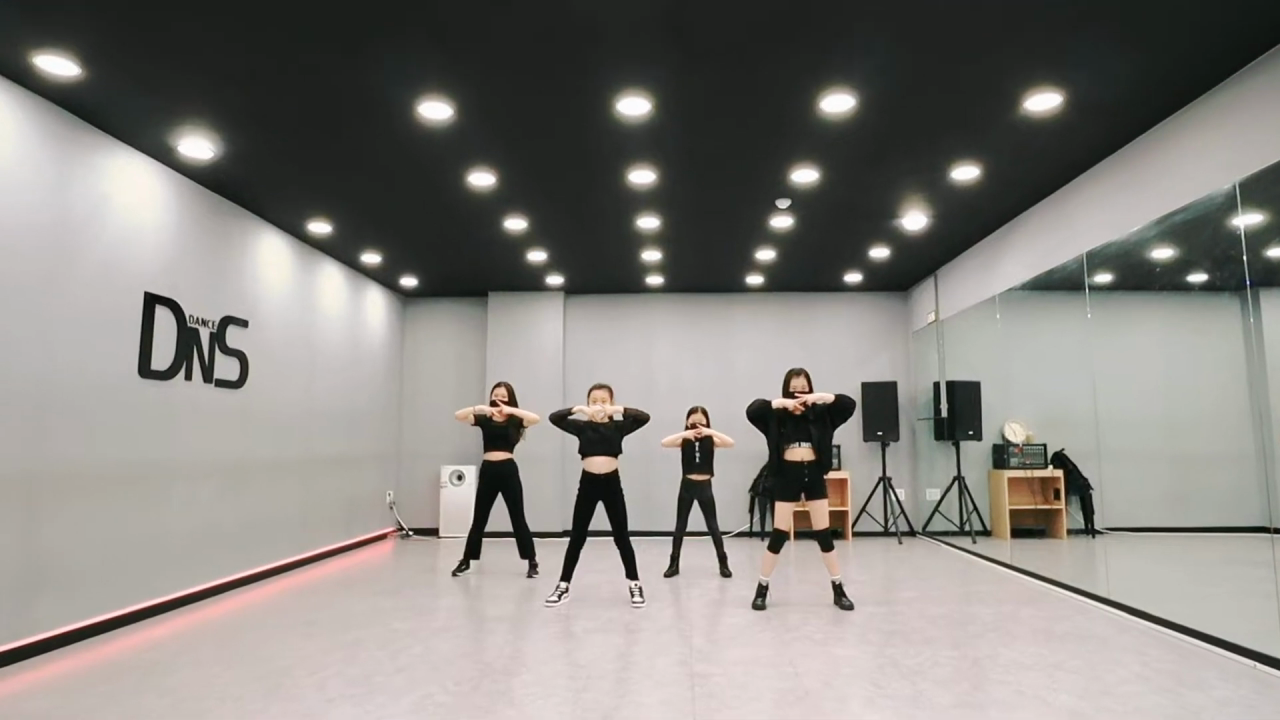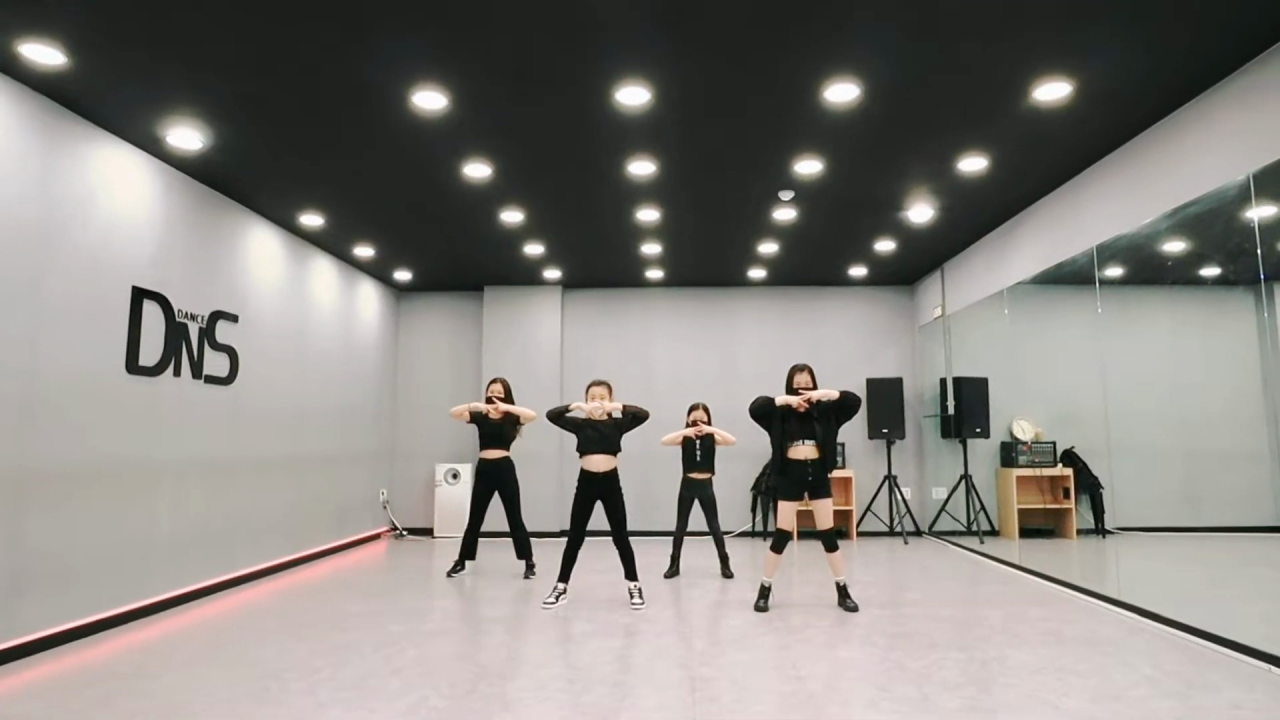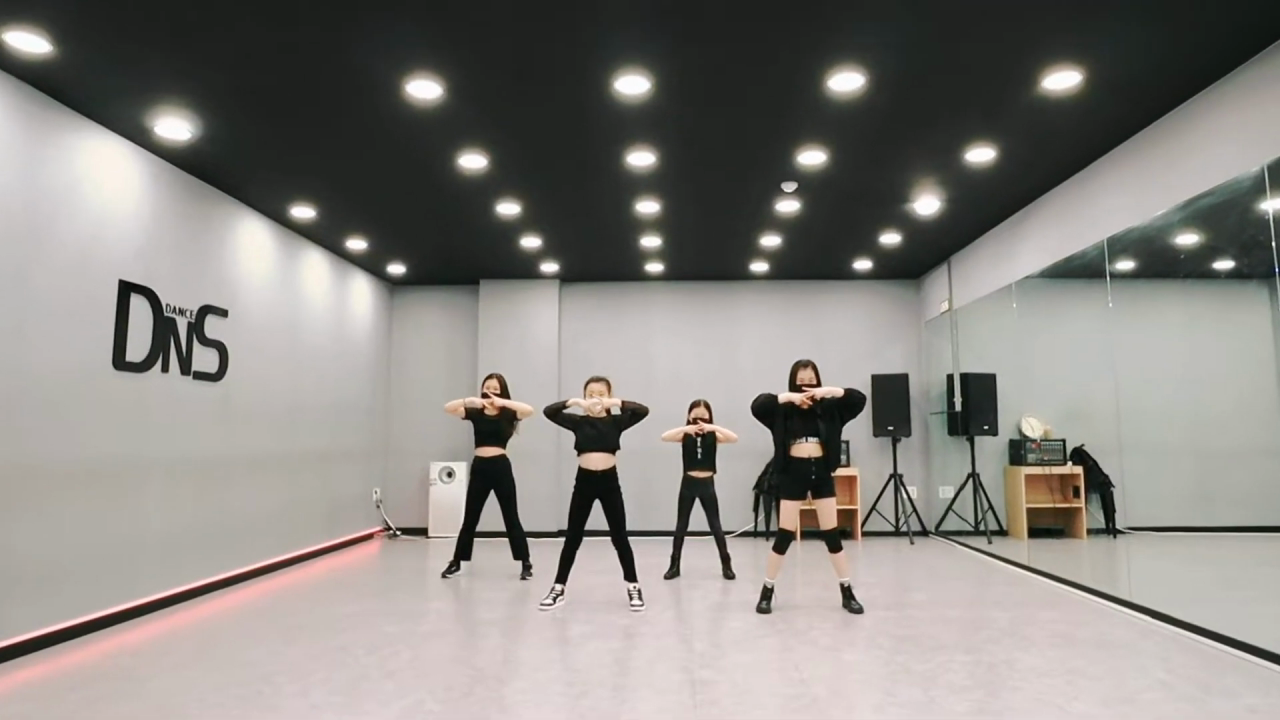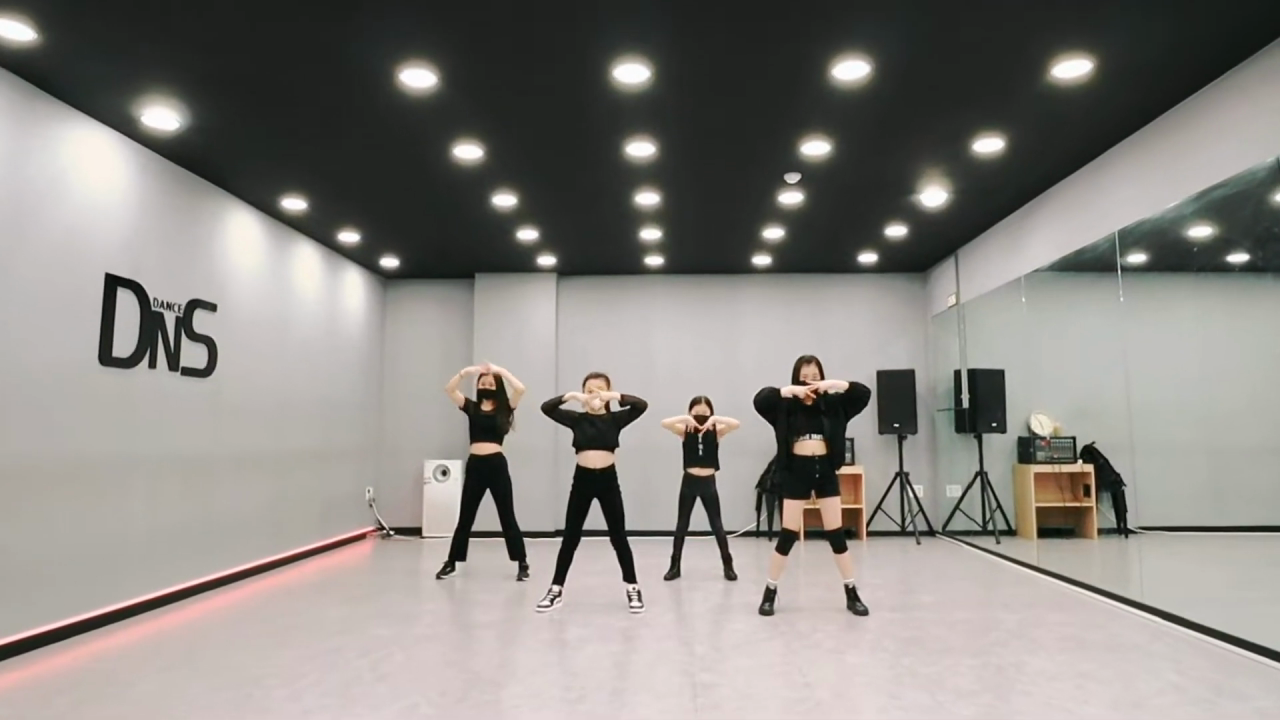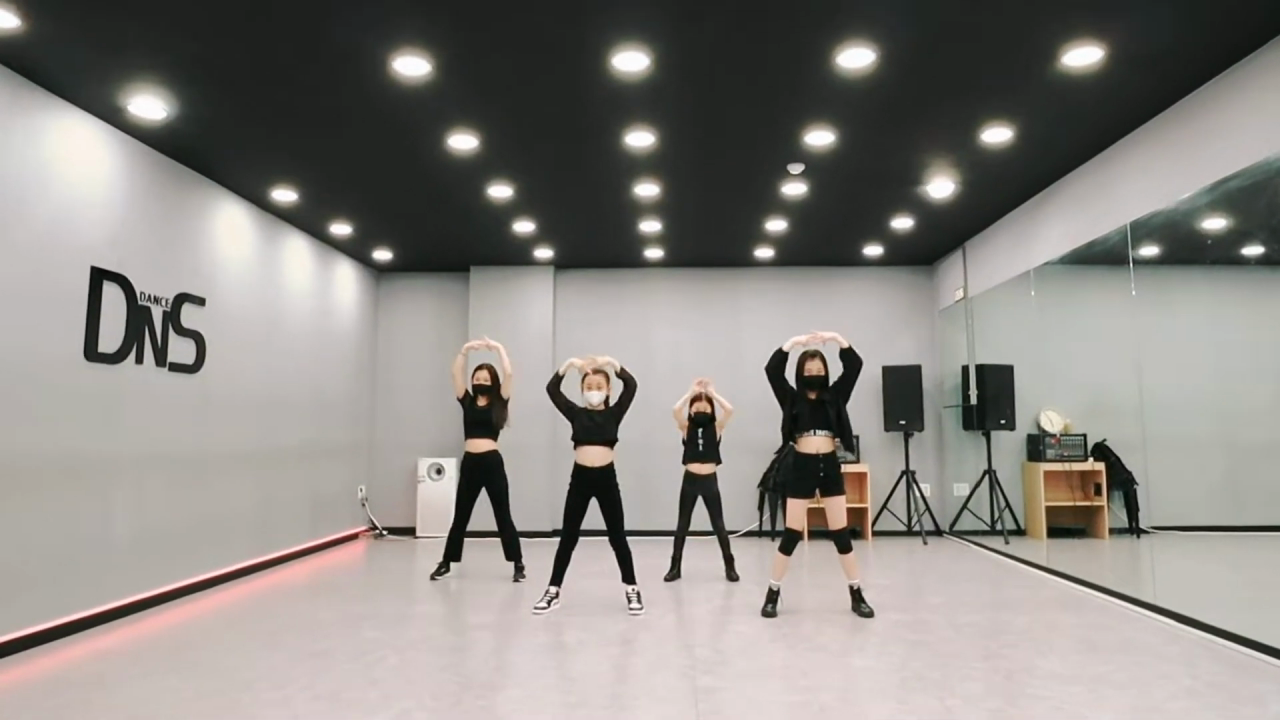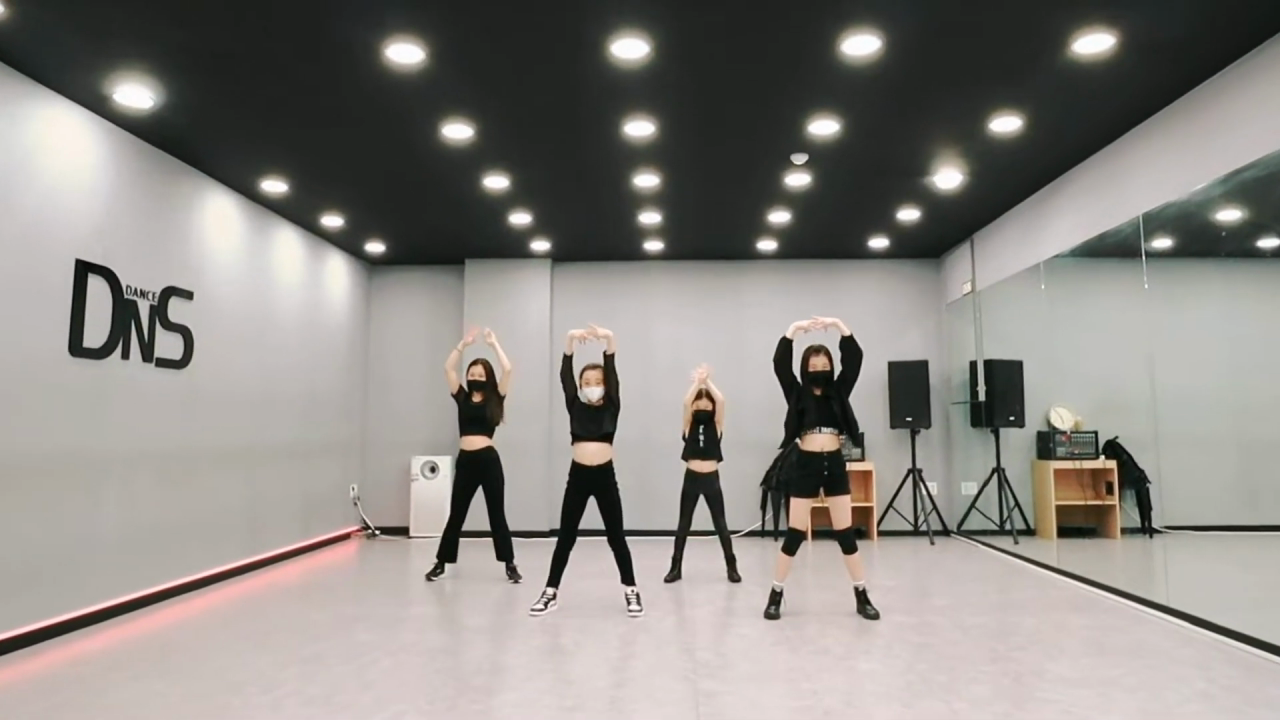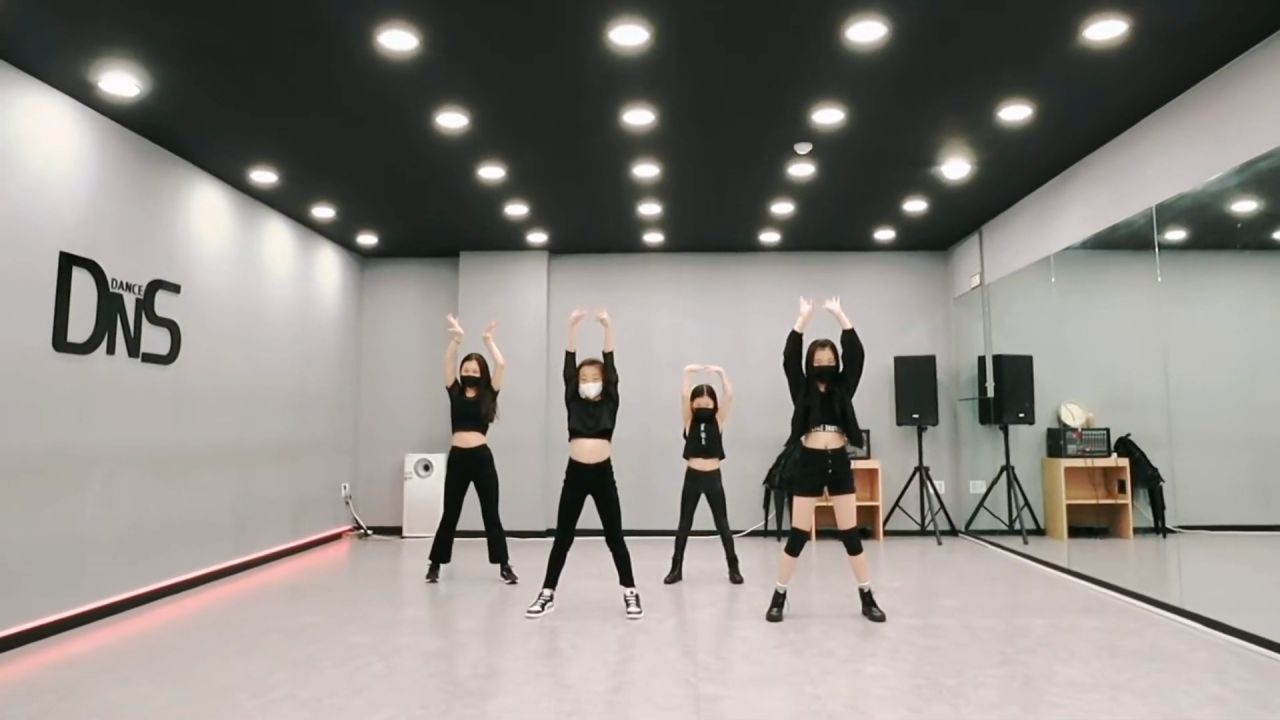
dt=0.2s
person 1, frame 1
left shoulder: (820, 412)
right shoulder: (777, 415)
left elbow: (849, 404)
right elbow: (752, 410)
left wrist: (822, 397)
right wrist: (780, 402)
left hip: (814, 474)
right hip: (787, 475)
left knee: (824, 534)
right knee: (779, 535)
left ankle: (838, 590)
right ankle: (762, 589)
person 1, frame 2
left shoulder: (824, 410)
right shoulder: (781, 412)
left elbow: (855, 401)
right elbow: (755, 408)
left wrist: (826, 393)
right wrist: (784, 400)
left hip: (818, 473)
right hip: (791, 474)
left knee: (828, 534)
right knee: (782, 535)
left ankle: (843, 592)
right ankle: (764, 590)
person 1, frame 3
left shoulder: (828, 407)
right shoulder: (784, 409)
left elbow: (859, 399)
right elbow: (757, 406)
left wrist: (830, 391)
right wrist: (787, 397)
left hip: (821, 471)
right hip: (793, 472)
left knee: (832, 535)
right knee: (784, 535)
left ankle: (847, 593)
right ankle: (767, 592)
person 1, frame 4
left shoulder: (832, 404)
right shoulder: (787, 406)
left elbow: (863, 394)
right elbow: (759, 401)
left wrist: (835, 383)
right wrist: (790, 390)
left hip: (825, 470)
right hip: (797, 470)
left knee: (836, 534)
right knee: (788, 535)
left ankle: (852, 594)
right ankle: (770, 593)
person 1, frame 5
left shoulder: (834, 397)
right shoulder: (792, 399)
left elbow: (854, 366)
right elbow: (772, 371)
left wrist: (837, 339)
right wrist: (792, 343)
left hip: (830, 467)
right hip: (801, 468)
left knee: (841, 535)
right knee: (791, 534)
left ankle: (857, 595)
right ankle: (772, 594)
person 1, frame 6
left shoulder: (839, 392)
right shoulder: (797, 394)
left elbow: (854, 359)
right elbow: (781, 363)
left wrist: (838, 324)
right wrist: (795, 328)
left hip: (835, 465)
right hip: (806, 466)
left knee: (846, 535)
right knee: (794, 534)
left ankle: (862, 596)
right ankle: (776, 595)
person 1, frame 7
left shoulder: (844, 389)
right shoulder: (802, 391)
left elbow: (856, 355)
right elbow: (790, 358)
left wrist: (840, 315)
right wrist: (803, 319)
left hip: (839, 464)
right hip: (809, 464)
left knee: (851, 535)
right knee: (798, 534)
left ankle: (867, 598)
right ankle: (779, 597)
person 2, frame 1
left shoulder: (618, 427)
right shoulder: (582, 427)
left elbow: (644, 417)
right elbow: (554, 418)
left wrist: (618, 410)
right wrist: (578, 409)
left hip: (612, 483)
right hip: (588, 483)
left knee: (622, 538)
right knee: (577, 538)
left ankle: (635, 586)
right ankle: (563, 587)
person 2, frame 2
left shoulder: (617, 424)
right shoulder: (580, 424)
left elbow: (644, 414)
right elbow: (551, 415)
left wrist: (617, 407)
right wrist: (576, 406)
left hip: (610, 482)
right hip: (586, 482)
left knee: (621, 538)
right knee: (575, 537)
left ankle: (634, 587)
right ankle: (561, 588)
person 2, frame 3
left shoulder: (616, 421)
right shoulder: (578, 421)
left elbow: (643, 410)
right elbow: (549, 412)
left wrist: (616, 403)
right wrist: (573, 402)
left hip: (609, 481)
right hip: (584, 481)
left knee: (620, 537)
right knee: (573, 537)
left ankle: (633, 588)
right ankle: (558, 589)
person 2, frame 4
left shoulder: (615, 419)
right shoulder: (577, 419)
left elbow: (641, 405)
right elbow: (547, 408)
left wrist: (614, 397)
right wrist: (570, 396)
left hip: (608, 479)
right hip: (582, 479)
left knee: (618, 538)
right knee: (570, 538)
left ankle: (633, 590)
right ankle: (556, 590)
person 2, frame 5
left shoulder: (614, 414)
right shoulder: (576, 413)
left elbow: (631, 387)
right elbow: (552, 390)
left wrist: (613, 364)
right wrist: (567, 366)
left hip: (607, 478)
right hip: (580, 478)
left knee: (618, 537)
right knee: (568, 538)
left ankle: (632, 590)
right ankle: (553, 591)
person 2, frame 6
left shoulder: (611, 408)
right shoulder: (575, 408)
left elbow: (612, 374)
right elbow: (565, 376)
left wrist: (609, 339)
right wrist: (570, 340)
left hip: (605, 477)
right hip: (578, 477)
left knee: (616, 538)
right knee: (565, 538)
left ankle: (631, 592)
right ankle: (550, 592)
person 2, frame 7
left shoulder: (610, 404)
right shoulder: (573, 403)
left elbow: (611, 370)
right elbow: (568, 370)
left wrist: (607, 327)
right wrist: (572, 328)
left hip: (603, 475)
right hip: (575, 475)
left knee: (614, 538)
right knee: (562, 538)
left ankle: (630, 592)
right ankle: (547, 593)
person 3, frame 1
left shoulder: (515, 420)
right shoulder: (484, 419)
left elbow: (535, 419)
right elbow: (458, 415)
left wrist: (511, 410)
right wrist: (479, 407)
left hip: (508, 471)
right hip: (488, 471)
left knee: (518, 520)
right knee: (479, 520)
left ankle: (532, 563)
right ankle: (466, 561)
person 3, frame 2
left shoulder: (511, 417)
right shoulder: (480, 417)
left elbow: (532, 415)
right elbow: (453, 413)
left wrist: (507, 407)
right wrist: (474, 405)
left hip: (505, 469)
right hip: (483, 469)
left knee: (515, 519)
right knee: (474, 519)
left ankle: (529, 564)
right ankle: (461, 562)
person 3, frame 3
left shoulder: (508, 414)
right shoulder: (475, 413)
left elbow: (529, 411)
right elbow: (448, 408)
left wrist: (503, 402)
right wrist: (469, 401)
left hip: (501, 468)
right hip: (479, 468)
left knee: (511, 519)
right knee: (469, 519)
left ankle: (526, 564)
right ankle: (456, 562)
person 3, frame 4
left shoulder: (504, 409)
right shoulder: (471, 408)
left elbow: (520, 389)
right elbow: (450, 389)
left wrist: (500, 371)
right wrist: (465, 373)
left hip: (497, 467)
right hip: (474, 467)
left knee: (508, 518)
right knee: (465, 518)
left ankle: (522, 564)
right ankle: (450, 563)
person 3, frame 5
left shoulder: (499, 404)
right shoulder: (467, 402)
left elbow: (508, 374)
right elbow: (456, 373)
left wrist: (498, 348)
right wrist: (466, 349)
left hip: (493, 464)
right hip: (469, 464)
left knee: (503, 517)
right knee: (460, 517)
left ankle: (518, 564)
right ankle: (445, 563)
person 3, frame 6
left shoulder: (495, 399)
right shoulder: (462, 398)
left elbow: (507, 370)
right elbow: (449, 369)
left wrist: (494, 344)
right wrist: (462, 345)
left hip: (489, 461)
right hip: (465, 462)
left knee: (497, 516)
right knee: (456, 516)
left ankle: (510, 565)
right ankle: (441, 563)
person 3, frame 7
left shoulder: (488, 395)
right shoulder: (455, 393)
left elbow: (501, 365)
right elbow: (448, 362)
left wrist: (489, 340)
right wrist: (455, 338)
left hip: (482, 459)
right hip: (457, 459)
left knee: (491, 516)
right knee: (450, 515)
left ankle: (504, 566)
right ankle: (435, 565)
person 4, frame 1
left shoulder: (711, 440)
right shoulder: (684, 440)
left elbow: (731, 443)
right elbow: (664, 443)
left wrist: (711, 432)
right wrist: (684, 434)
left hip: (705, 486)
right hip: (687, 486)
left knee: (713, 527)
right knee: (680, 526)
left ankle: (723, 563)
right ankle: (674, 564)
person 4, frame 2
left shoulder: (712, 438)
right shoulder: (684, 438)
left elbow: (732, 441)
right elbow: (664, 441)
left wrist: (712, 430)
right wrist: (684, 432)
left hip: (706, 485)
right hip: (687, 485)
left knee: (714, 526)
right knee: (681, 526)
left ankle: (725, 564)
right ankle: (674, 564)
person 4, frame 3
left shoulder: (714, 436)
right shoulder: (685, 435)
left elbow: (734, 438)
right elbow: (664, 437)
left wrist: (713, 427)
right wrist: (686, 428)
left hip: (707, 484)
right hip: (688, 483)
left knee: (716, 526)
right knee: (681, 525)
left ankle: (726, 564)
right ankle: (674, 565)
person 4, frame 4
left shoulder: (716, 432)
right shoulder: (685, 432)
left elbow: (735, 424)
right elbow: (665, 423)
left wrist: (715, 419)
right wrist: (685, 418)
left hip: (708, 482)
right hip: (689, 482)
left knee: (717, 526)
right knee: (682, 525)
left ankle: (728, 565)
right ankle: (675, 565)
person 4, frame 5
left shoulder: (716, 428)
right shoulder: (686, 428)
left elbow: (729, 410)
right elbow: (676, 411)
left wrist: (712, 392)
right wrist: (691, 392)
left hip: (710, 481)
right hip: (690, 481)
left knee: (719, 526)
right knee: (682, 525)
left ankle: (729, 566)
right ankle: (675, 566)
person 4, frame 6
left shoulder: (716, 424)
right shoulder: (689, 424)
left elbow: (721, 401)
right elbow: (686, 403)
left wrist: (708, 382)
right wrist: (697, 381)
left hip: (711, 480)
right hip: (691, 479)
left knee: (720, 525)
right knee: (684, 525)
left ankle: (731, 566)
right ankle: (676, 567)
person 4, frame 7
left shoulder: (718, 421)
right shoulder: (689, 421)
left elbow: (729, 396)
right elbow: (684, 396)
left wrist: (721, 374)
right wrist: (688, 374)
left hip: (713, 478)
right hip: (692, 478)
left knee: (722, 525)
right knee: (684, 525)
left ankle: (733, 568)
right ankle: (676, 568)
